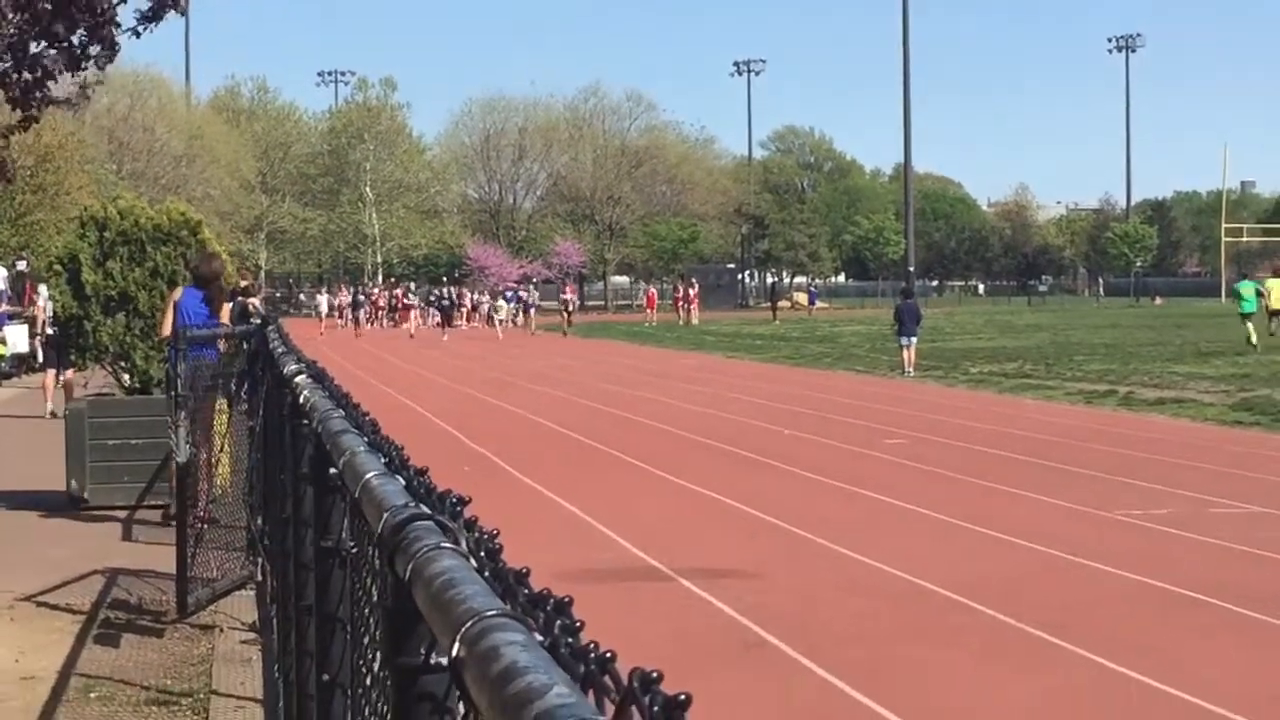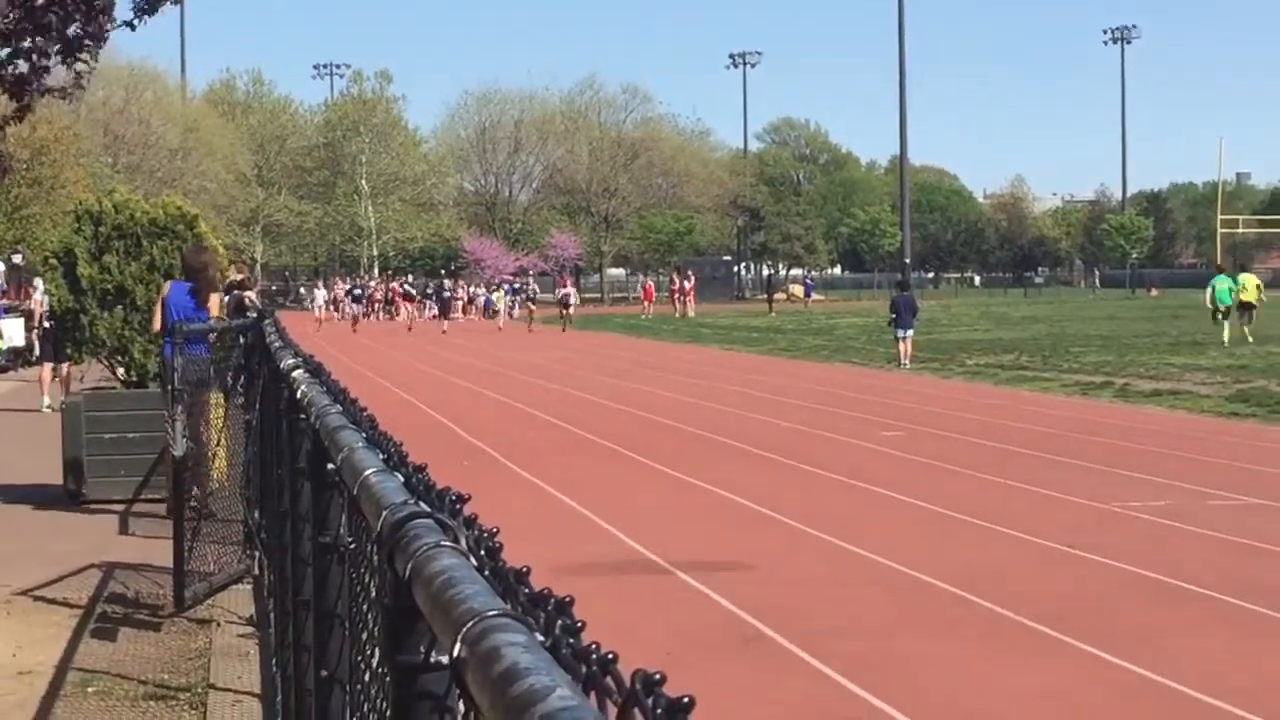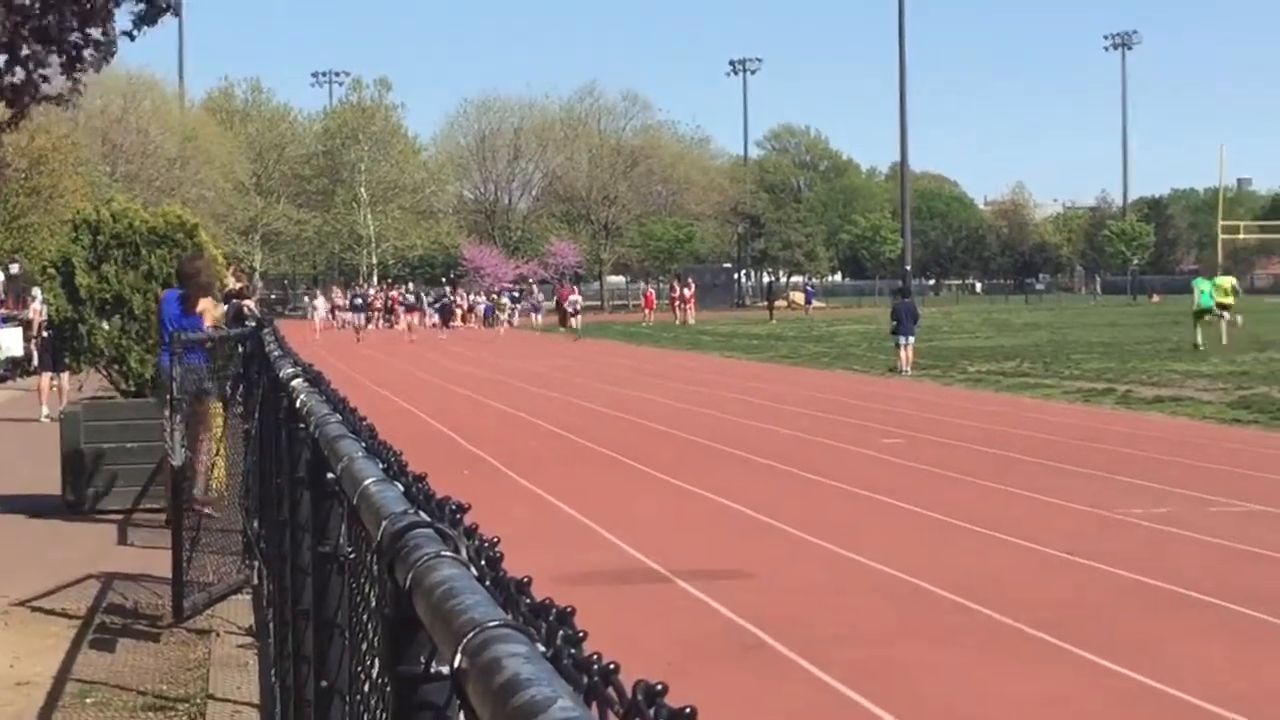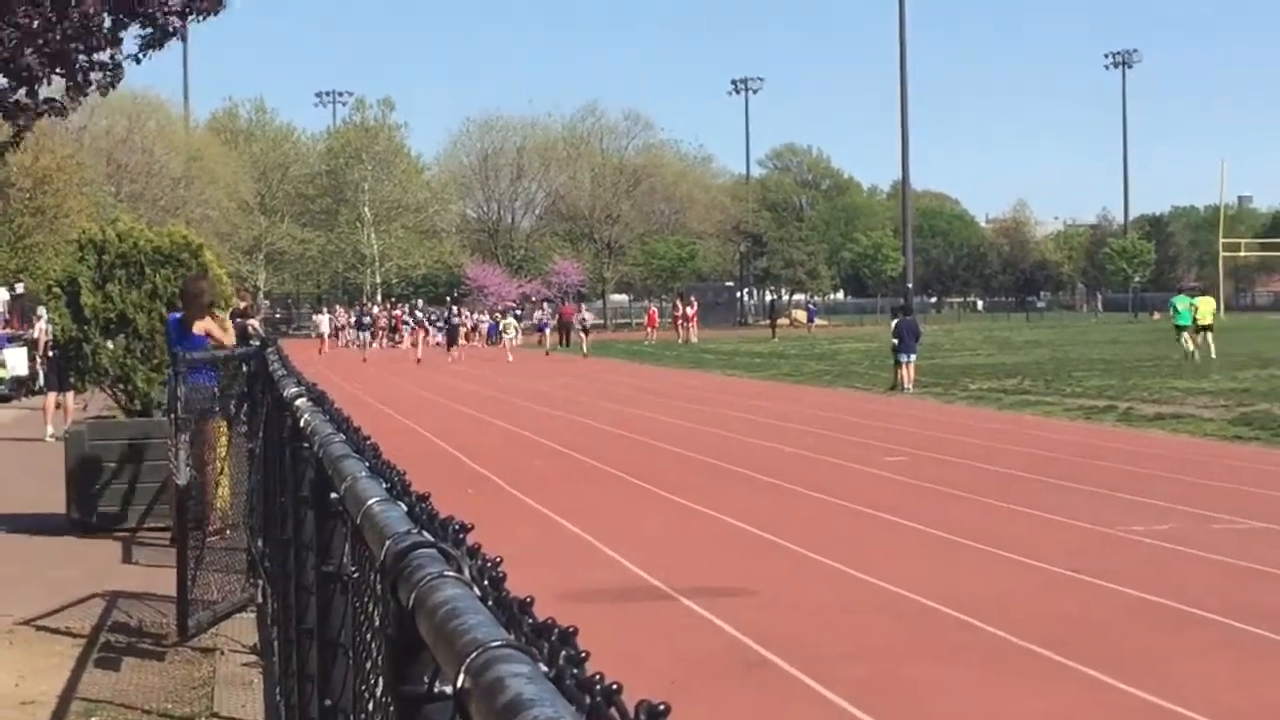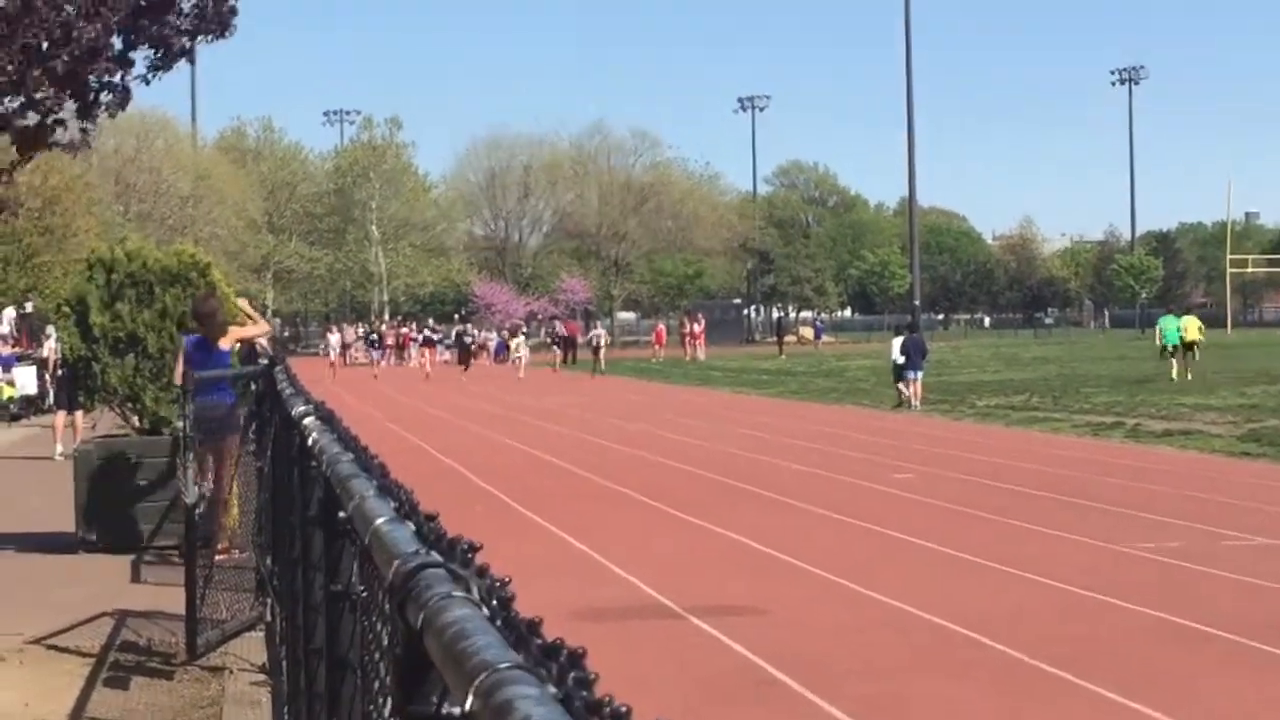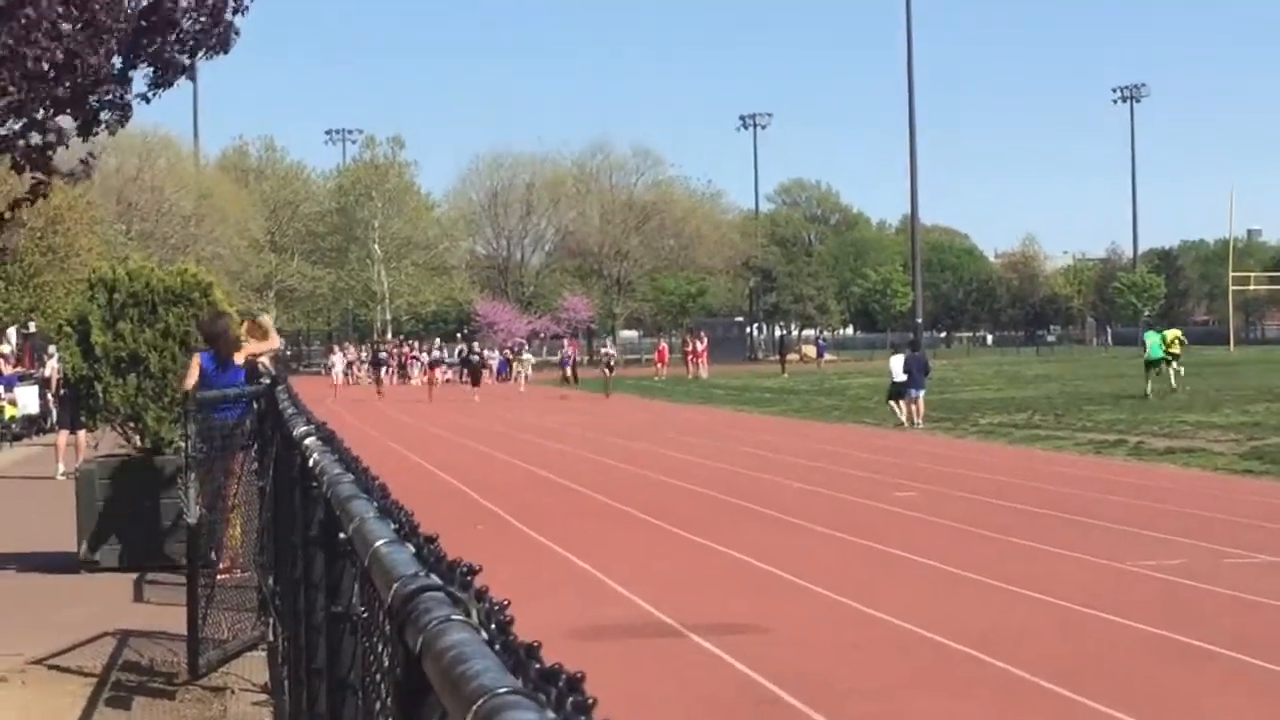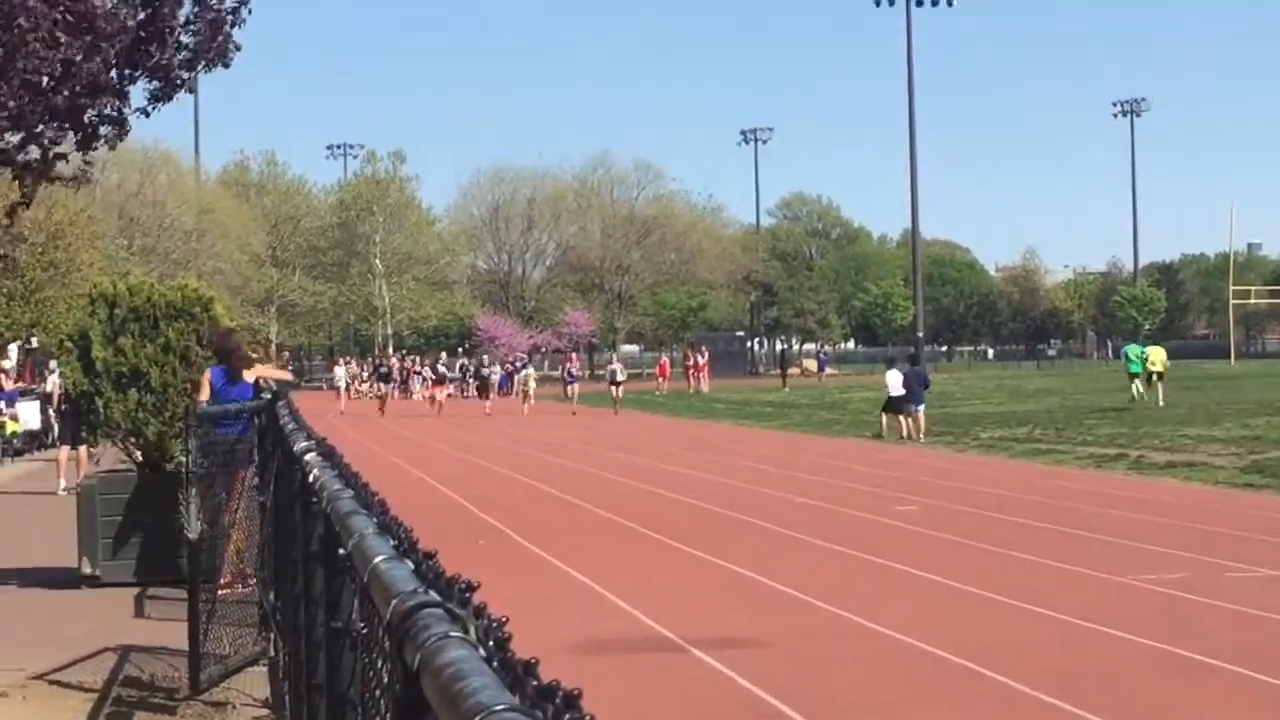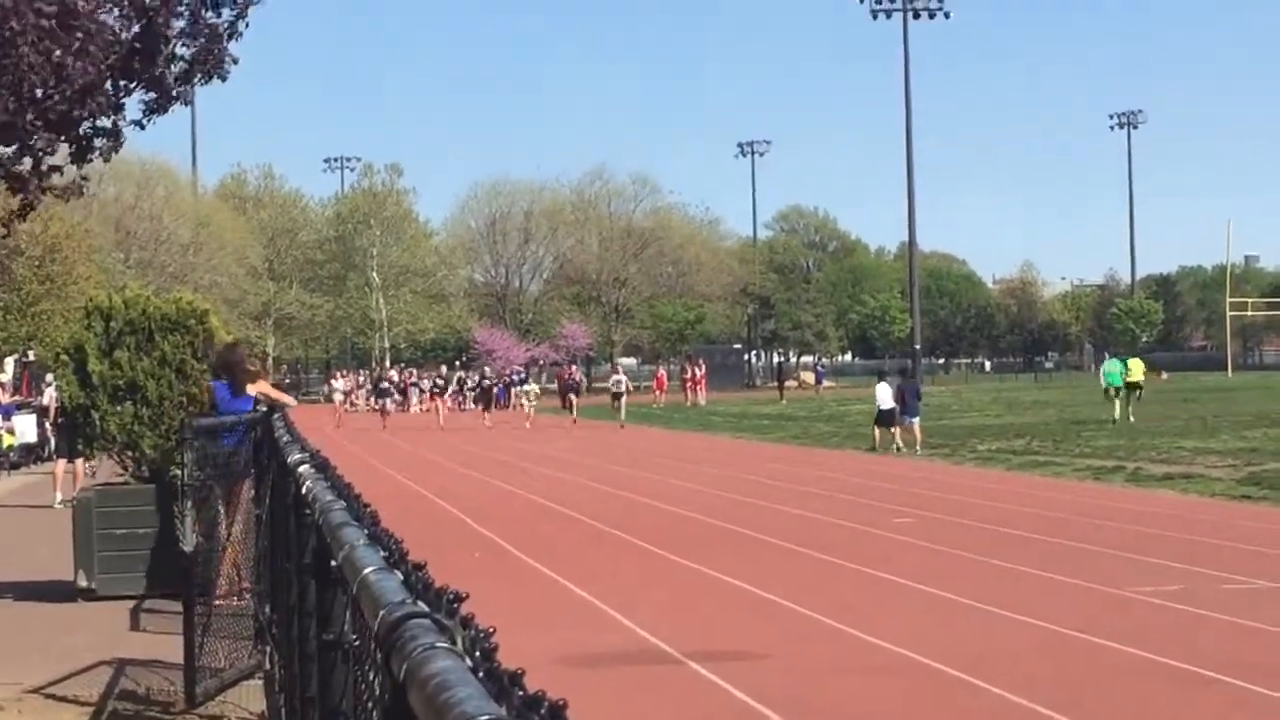
dt=0.2s
person 1, frame 1
left shoulder: (179, 294)
right shoulder: (221, 303)
left elbow: (165, 333)
right elbow: (222, 343)
left hip: (182, 366)
right hip: (210, 367)
right knee: (205, 438)
right ankle: (201, 506)
person 1, frame 2
left shoulder: (168, 287)
right shoulder: (210, 295)
left elbow: (156, 328)
right elbow: (212, 335)
left hip: (172, 360)
right hip: (199, 361)
left knee: (175, 429)
right knee: (199, 430)
left ankle: (175, 499)
right ankle: (199, 496)
person 1, frame 3
left shoulder: (165, 297)
right shoulder: (204, 301)
right wrist: (215, 315)
left hip: (168, 369)
right hip: (196, 369)
left knee: (173, 438)
right knee: (200, 434)
left ankle: (175, 506)
right ankle: (197, 492)
person 1, frame 4
left shoulder: (172, 320)
right shoulder: (204, 321)
right elbow: (230, 343)
right wrist: (227, 326)
left hip: (180, 389)
right hip: (204, 389)
right knee: (207, 459)
right ankle: (210, 524)
person 1, frame 5
left shoulder: (188, 342)
right shoulder: (227, 335)
left elbow: (178, 380)
right elbow: (264, 329)
right wrist: (247, 309)
left hip: (199, 408)
right hip: (225, 409)
left knee: (200, 476)
right knee: (223, 477)
right ankle: (220, 541)
person 1, frame 6
left shoulder: (200, 358)
right shoulder: (240, 351)
left elbow: (188, 389)
right elbow: (275, 343)
left wrist: (206, 389)
right wrist: (266, 324)
left hip: (210, 426)
right hip: (236, 426)
left knee: (216, 490)
right knee: (231, 494)
left ankle: (222, 552)
right ankle: (225, 559)
person 1, frame 7
left shoulder: (210, 373)
right shoulder: (251, 369)
left elbow: (201, 404)
right elbow: (288, 376)
right wrist: (264, 376)
left hip: (217, 441)
right hip: (242, 440)
left knee: (231, 506)
right knee: (237, 507)
left ankle: (243, 568)
right ankle: (227, 575)
person 1, frame 8
left shoulder: (215, 387)
right shoulder: (254, 385)
right elbow: (291, 402)
right wrist: (265, 399)
right hip: (243, 454)
left knee: (230, 518)
right knee: (238, 519)
left ankle: (239, 581)
right ankle: (223, 586)
